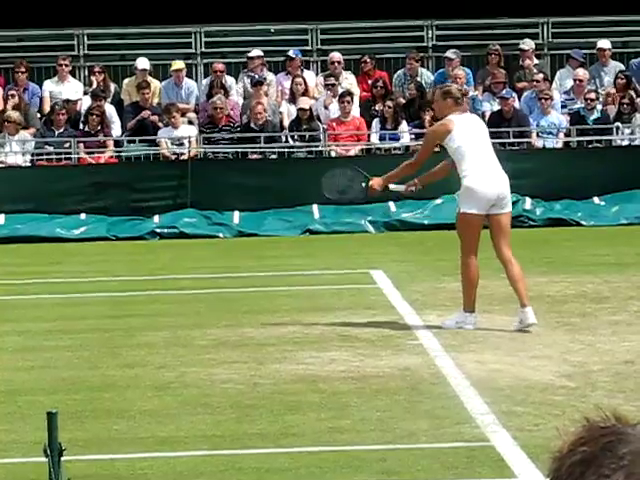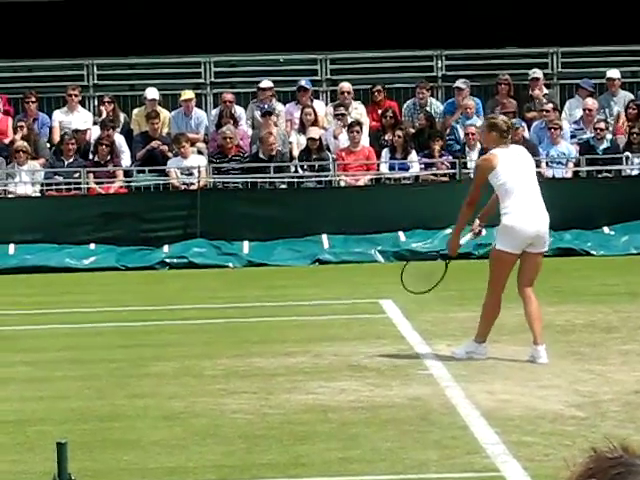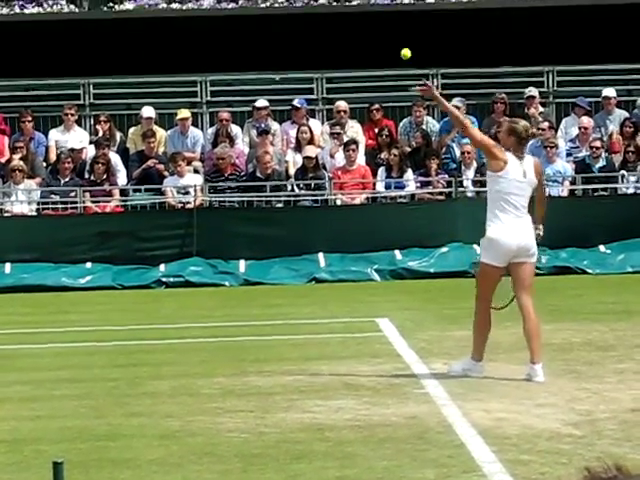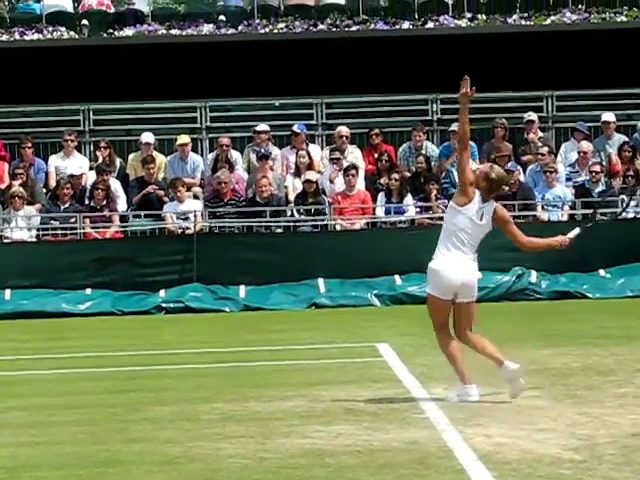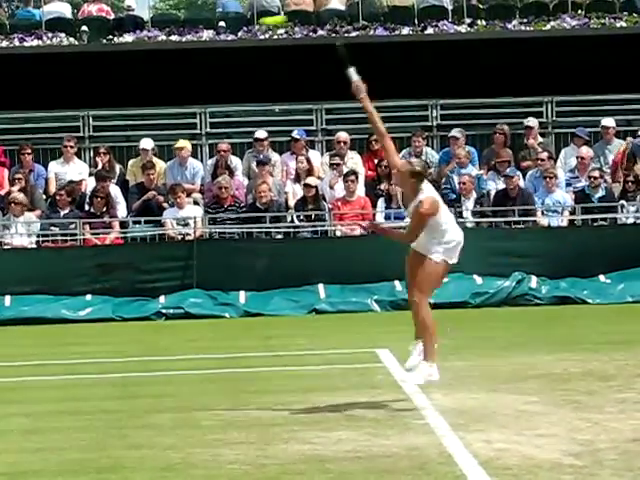
dt=0.5s
person 1, frame 1
left shoulder: (442, 127)
right shoulder: (476, 120)
left elbow: (415, 163)
left wrist: (383, 180)
right wrist: (419, 182)
left hip: (477, 188)
right hip: (500, 183)
left knee: (469, 255)
right knee: (505, 252)
left ankle: (468, 315)
right ankle: (526, 310)
person 1, frame 2
left shoulder: (487, 161)
right shoulder: (522, 152)
left elbow: (470, 203)
left wrist: (455, 236)
right wrist: (482, 219)
left hip: (516, 225)
right hip: (541, 223)
left knee: (494, 289)
right knee: (526, 289)
left ankle: (478, 344)
right ankle: (539, 348)
person 1, frame 3
left shoulder: (499, 156)
right shoulder: (535, 165)
left elbow: (464, 125)
right elbow: (540, 201)
left wrist: (437, 97)
right wrist: (538, 224)
left hip: (500, 240)
right hip: (526, 239)
left knee: (482, 302)
right knee: (525, 302)
left ankle: (475, 361)
right ankle: (535, 366)
person 1, frame 4
left shoulder: (466, 193)
right shoulder: (498, 212)
left elbow: (463, 147)
right elbow: (524, 243)
left wrist: (464, 105)
right wrist: (558, 241)
left hip: (443, 271)
right hip: (468, 274)
left knee: (442, 330)
right knee: (465, 332)
left ankle: (467, 387)
right ankle: (506, 365)
person 1, frame 5
left shoulder: (424, 205)
right shoulder: (410, 179)
left elbow: (410, 236)
right elbow: (384, 139)
left wrist: (380, 230)
right wrist: (365, 101)
left hip: (442, 248)
right hip: (424, 244)
left knee: (417, 300)
right knee: (413, 293)
left ankle: (428, 365)
right ankle: (421, 344)
